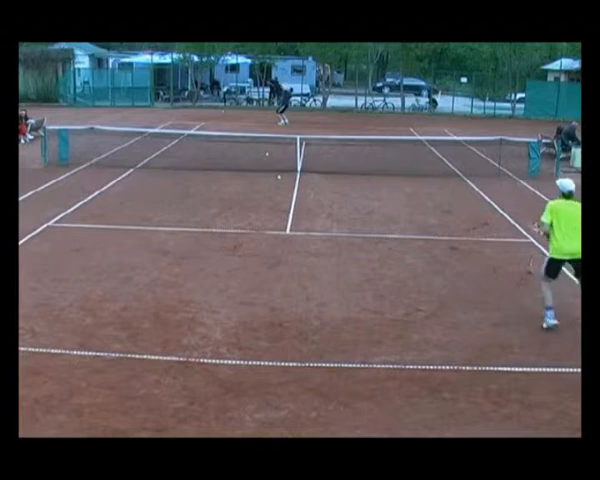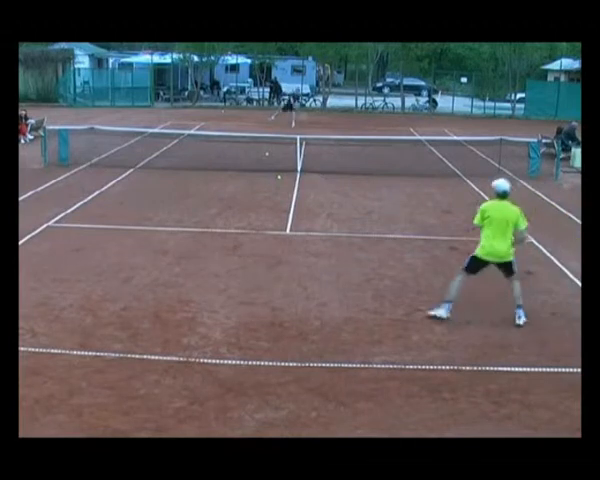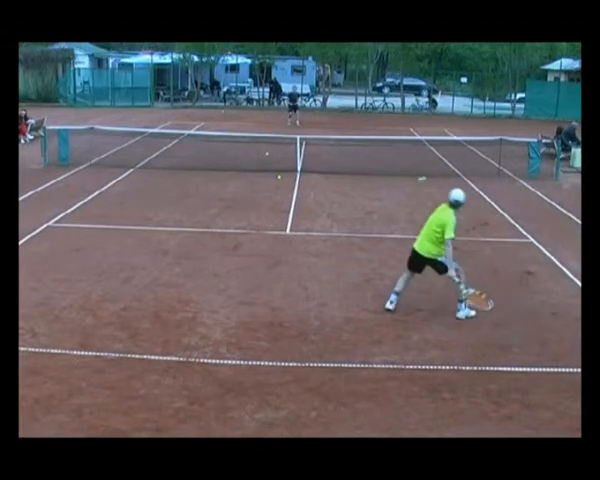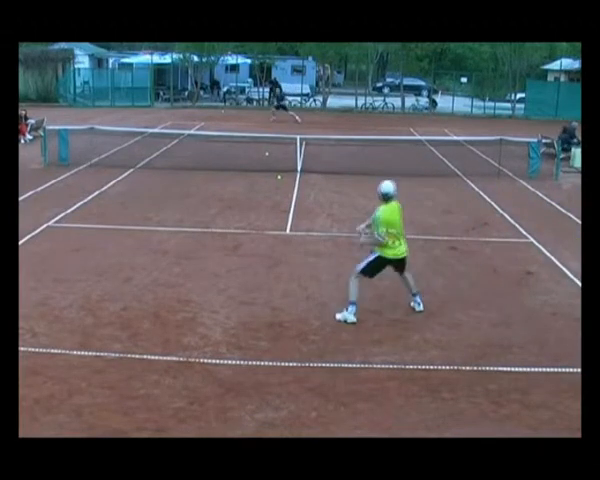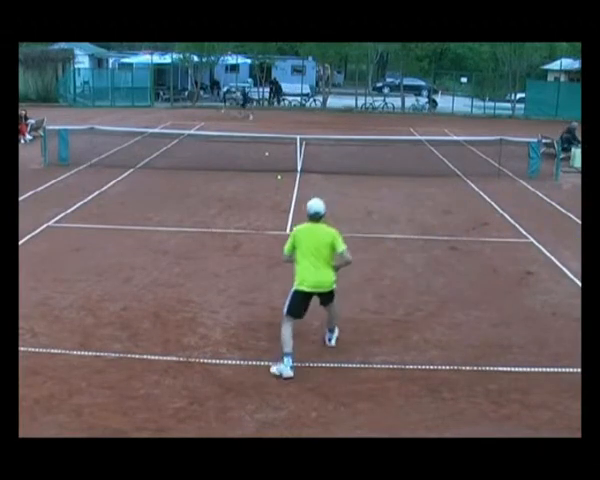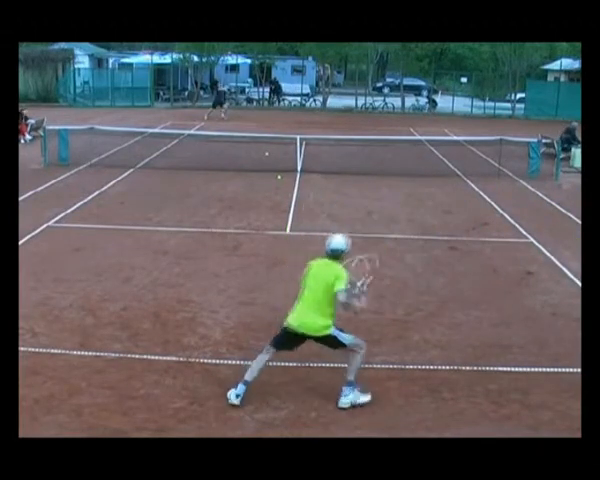
dt=0.7s
person 1, frame 1
left shoulder: (552, 205)
right shoulder: (579, 208)
left elbow: (545, 229)
left wrist: (550, 236)
left hip: (558, 251)
right hip: (577, 252)
left knee: (545, 281)
right knee: (582, 282)
left ankle: (550, 316)
person 1, frame 2
left shoulder: (486, 206)
right shoulder: (515, 211)
left elbow: (476, 227)
right elbow: (523, 237)
right wrist: (514, 242)
left hip: (484, 251)
right hip: (504, 254)
left knee: (460, 277)
right knee: (514, 280)
left ankle: (445, 309)
right ankle: (520, 315)
person 1, frame 3
left shoulder: (443, 207)
right shoulder: (450, 219)
right elbow: (448, 245)
right wrist: (451, 269)
left hip: (418, 248)
right hip: (433, 253)
left knee: (408, 274)
right knee: (459, 273)
left ankle: (392, 301)
right ankle: (462, 308)
person 1, frame 4
left shoulder: (380, 213)
right shoulder: (396, 206)
left elbow: (380, 240)
left wrist: (365, 240)
right wrist: (364, 226)
left hip: (384, 253)
right hip: (400, 251)
left knee: (355, 277)
right knee: (404, 273)
left ankle: (350, 312)
right ankle: (417, 302)
person 1, frame 5
left shoulder: (297, 230)
right shoulder: (332, 232)
left elbow: (287, 258)
right elbow: (347, 258)
right wrist: (334, 266)
left hip: (303, 284)
right hip: (326, 282)
left knee: (287, 322)
right knee: (329, 304)
left ankle: (287, 364)
right ankle: (331, 335)
person 1, frame 6
left shoulder: (313, 264)
right shoulder: (340, 273)
right elbow: (342, 300)
right wrist: (355, 303)
left hip: (295, 323)
right hip: (320, 328)
left knee: (266, 354)
right knee: (359, 348)
left ankle: (239, 391)
right ankle: (348, 393)
